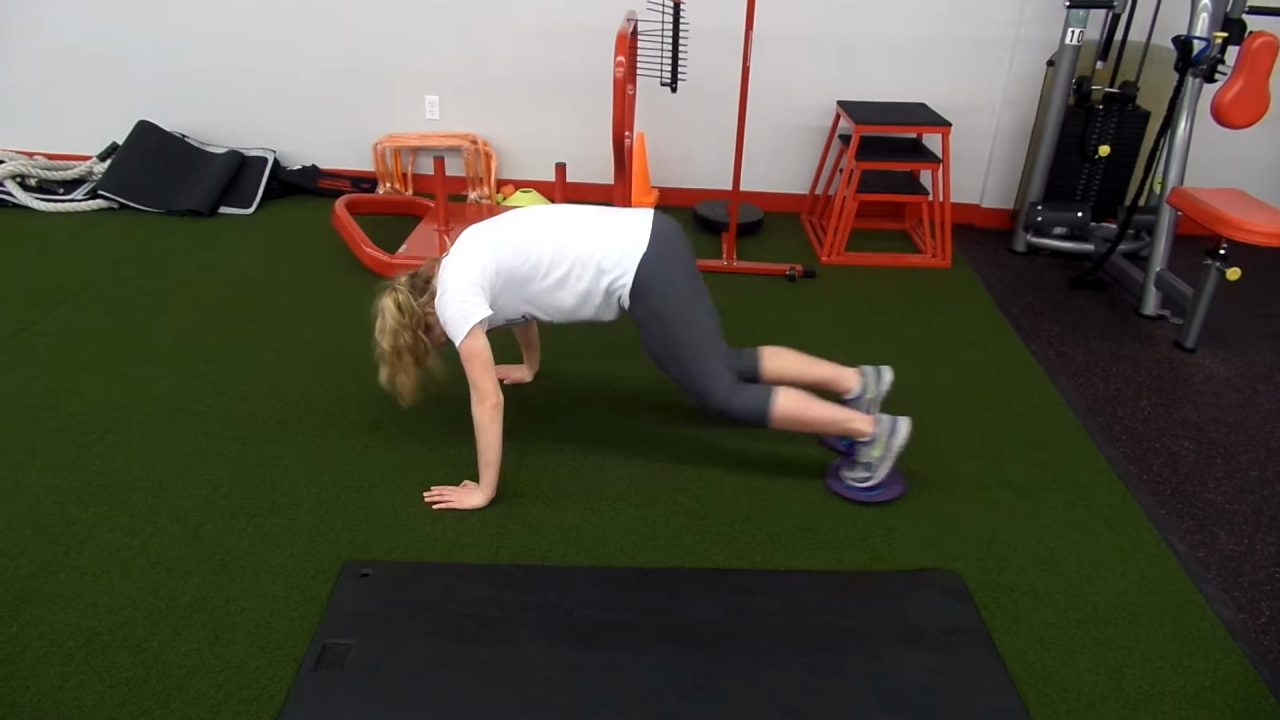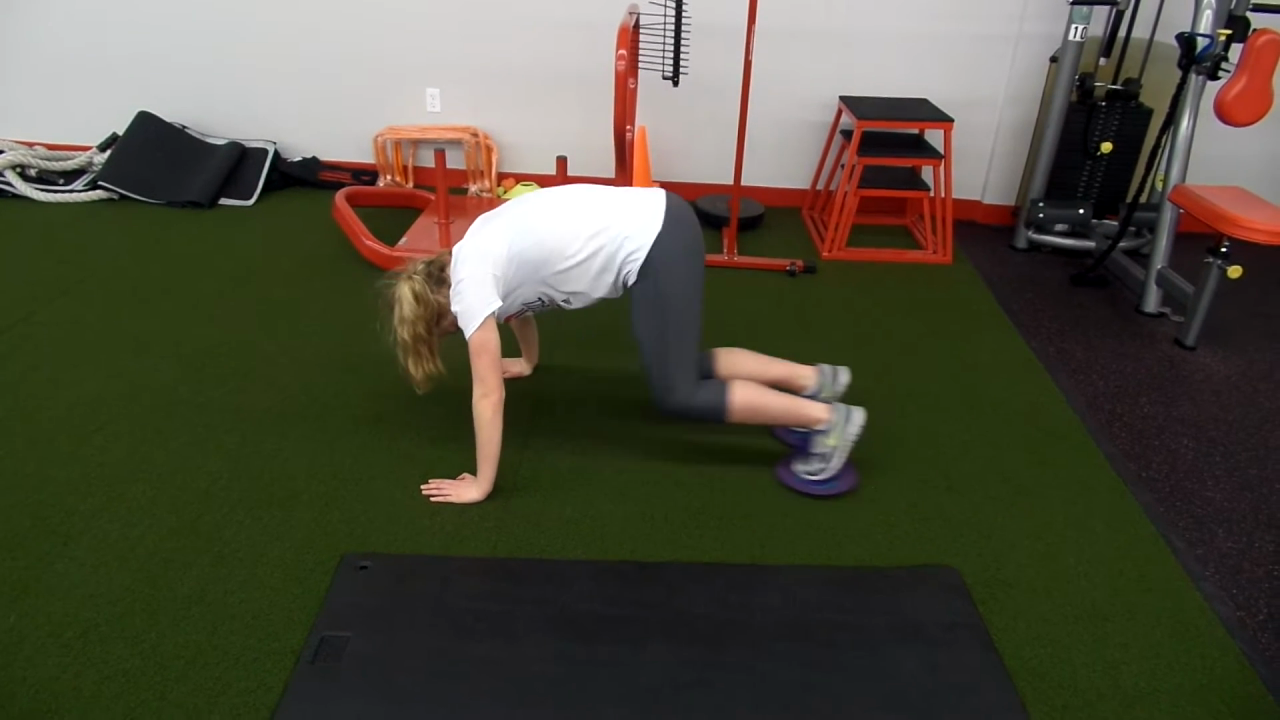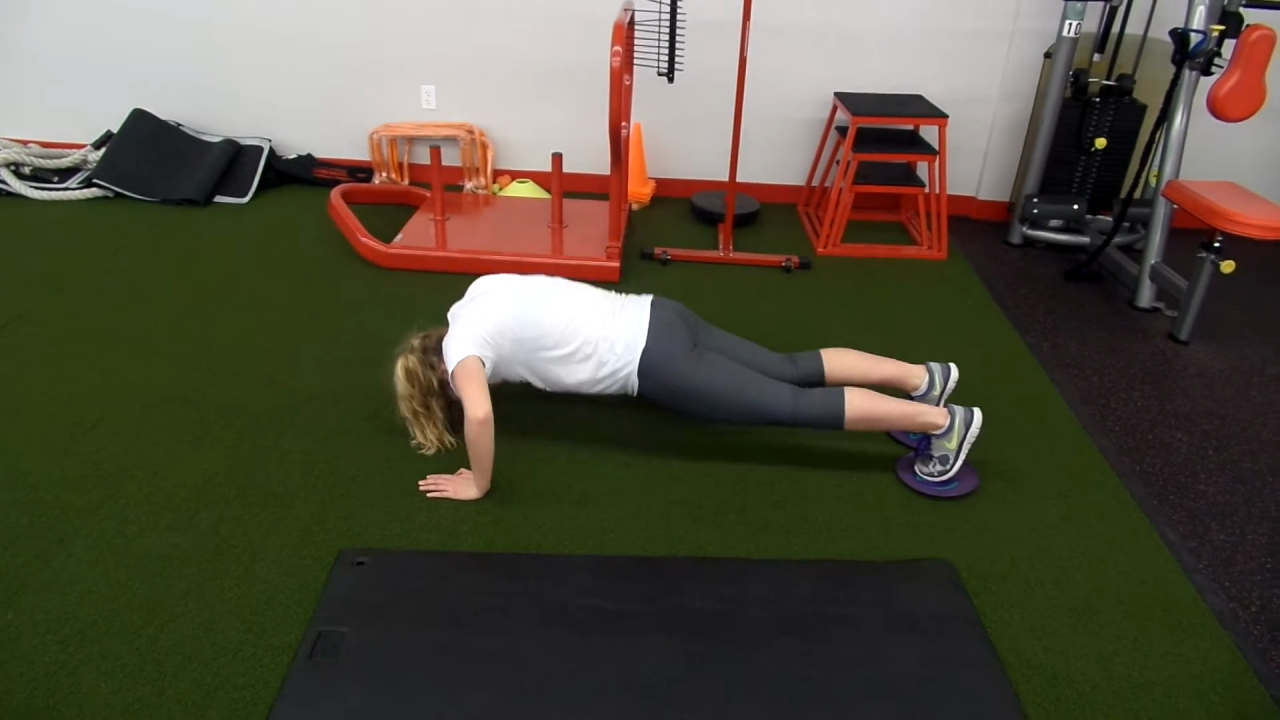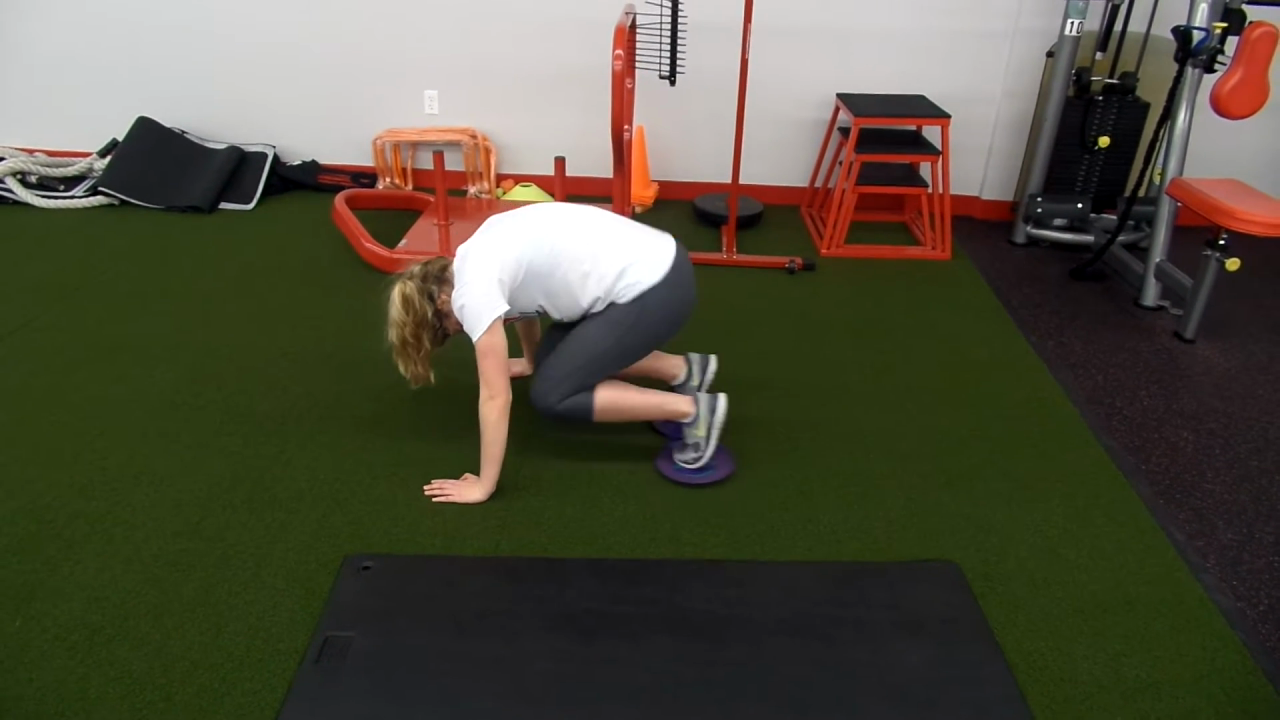
dt=1s
person 1, frame 1
left shoulder: (453, 295)
right shoulder: (469, 259)
left elbow: (486, 401)
left wrist: (484, 490)
right wrist: (529, 366)
left hip: (646, 268)
right hip: (648, 237)
left knee: (718, 394)
right knee: (724, 364)
left ankle: (870, 429)
right ankle: (857, 382)
person 1, frame 2
left shoulder: (468, 286)
right shoulder: (473, 252)
left elbow: (489, 393)
left wrist: (482, 485)
right wrist: (529, 360)
left hip: (650, 243)
right hip: (657, 217)
left knee: (679, 396)
right knee: (685, 366)
left ankle: (829, 418)
right ankle: (815, 379)
person 1, frame 3
left shoulder: (461, 345)
right shoulder: (479, 293)
left elbow: (478, 416)
left wrist: (477, 484)
left hip: (654, 359)
right hip: (656, 317)
left knee: (788, 402)
right knee: (789, 369)
left ankle: (940, 423)
right ankle: (924, 378)
person 1, frame 4
left shoulder: (471, 288)
right shoulder: (480, 251)
left elbow: (495, 396)
left wrist: (483, 486)
right wrist: (530, 360)
left hip: (654, 290)
right hip: (656, 263)
left knee: (551, 395)
right knee: (556, 360)
left ankle: (690, 408)
right ankle: (680, 369)
